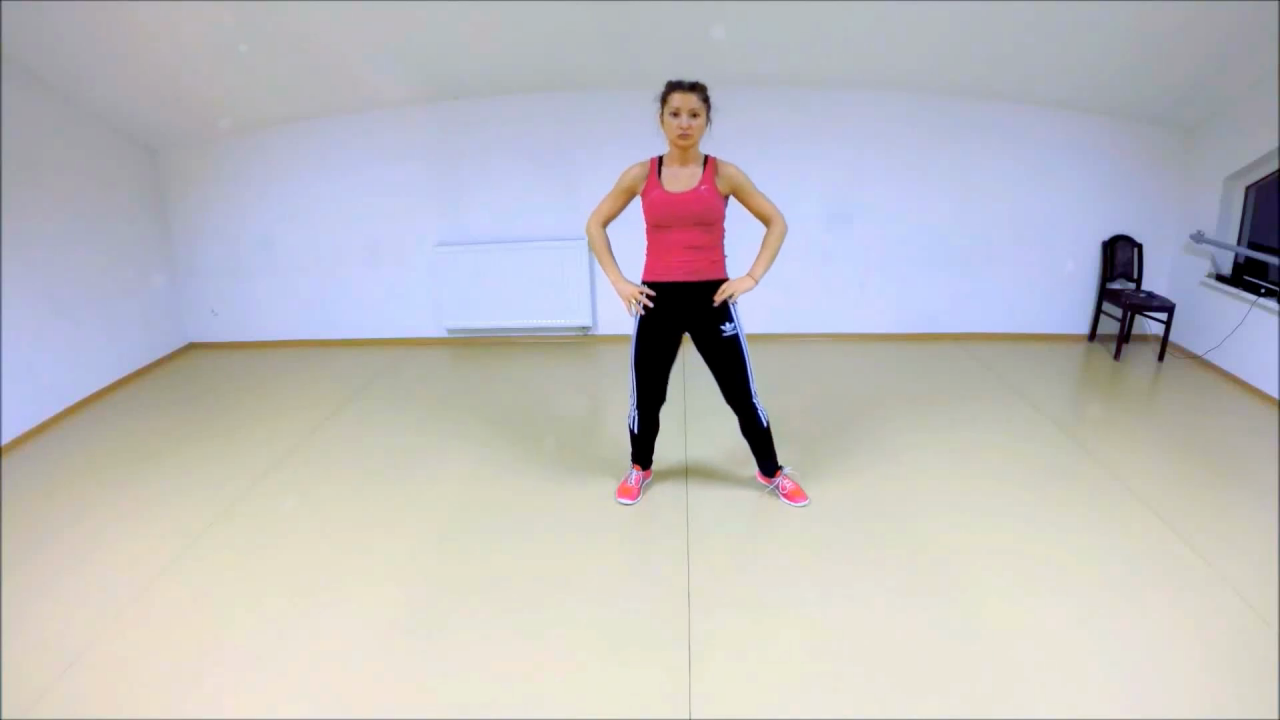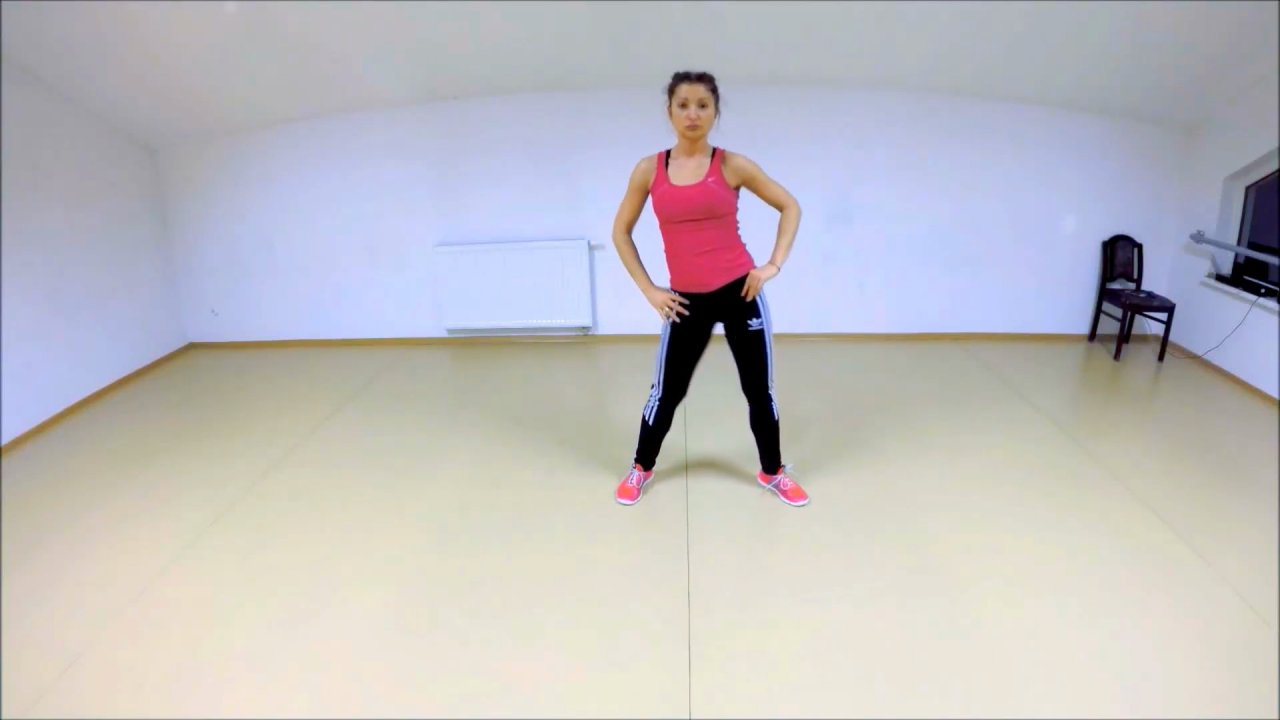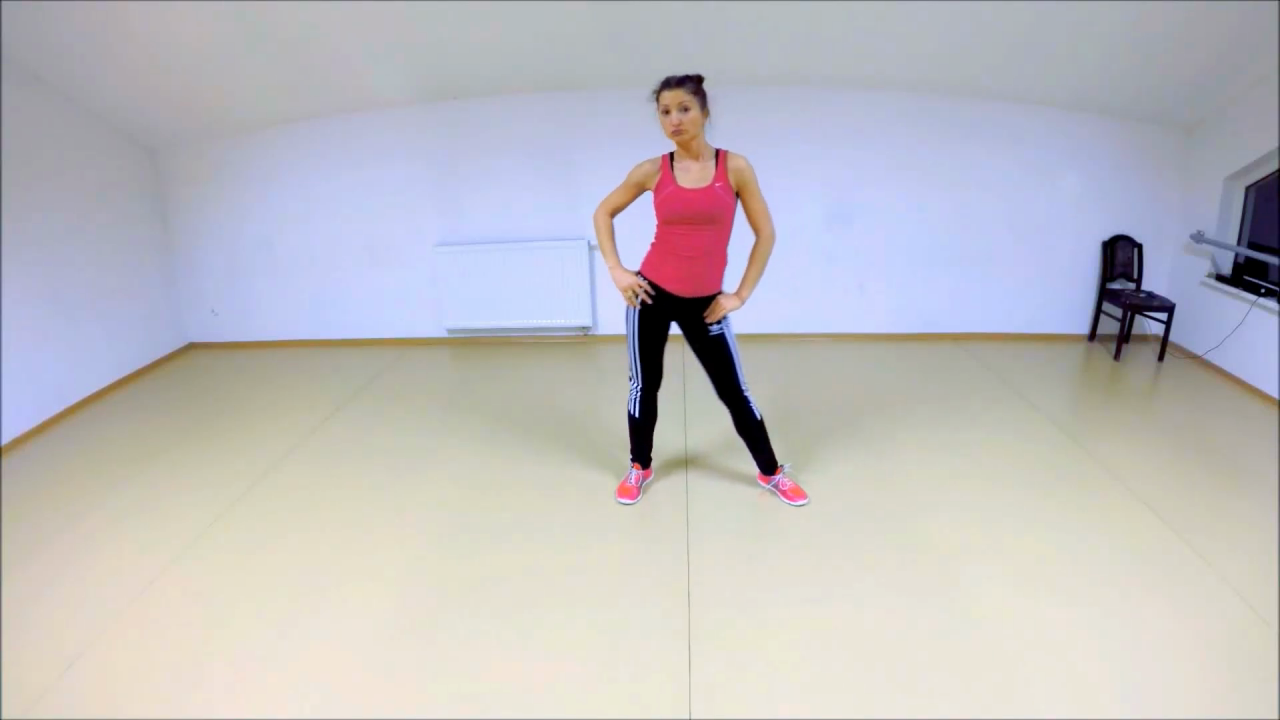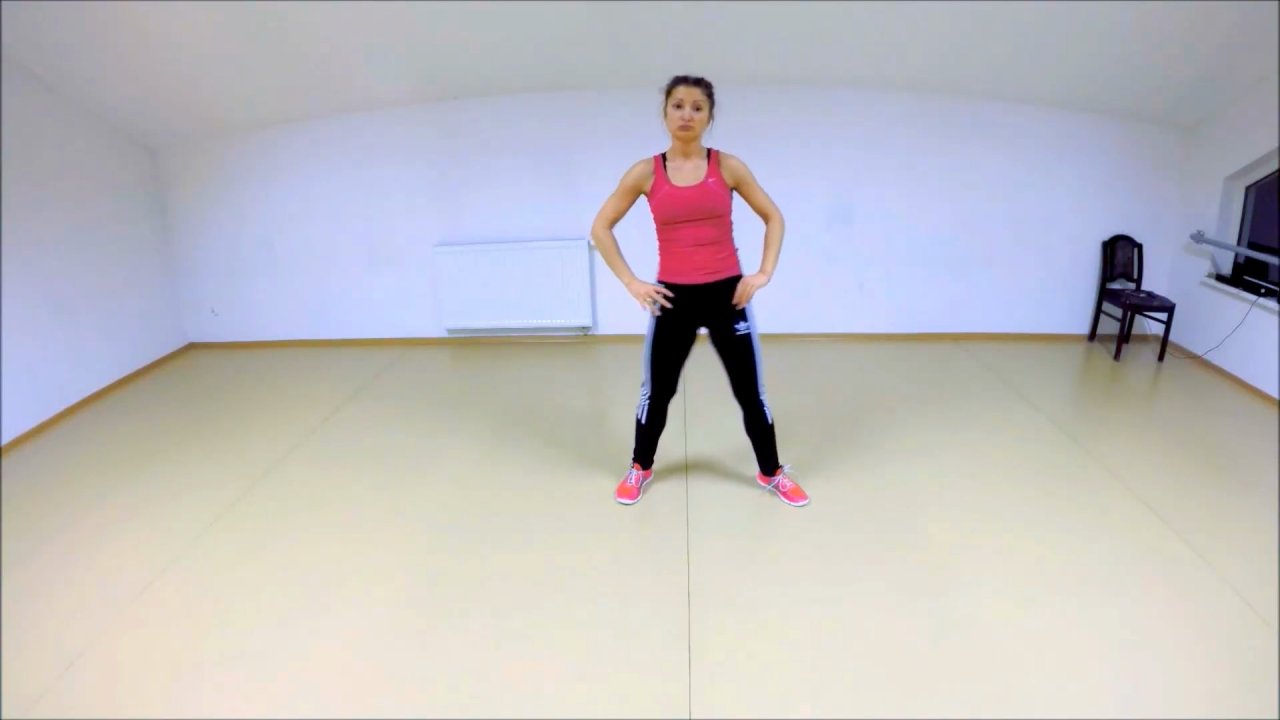
dt=0.7s
person 1, frame 1
left shoulder: (724, 173)
right shoulder: (641, 175)
left elbow: (776, 222)
right elbow: (596, 224)
left wrist: (752, 278)
right wrist: (617, 281)
left hip: (712, 299)
right hip: (658, 300)
left knee: (743, 397)
right knee: (646, 399)
left ankle: (772, 472)
right ankle: (640, 468)
person 1, frame 2
left shoulder: (732, 165)
right shoulder: (649, 169)
left elbow: (790, 206)
right elbow: (621, 231)
left wrist: (775, 263)
right wrist: (649, 289)
left hip: (740, 292)
right hip: (689, 302)
left knee: (759, 390)
right knee: (667, 392)
left ankle: (772, 472)
right ankle: (642, 467)
person 1, frame 3
left shoulder: (735, 168)
right shoulder: (652, 170)
left elbow: (765, 234)
right elbow: (603, 213)
left wrist: (741, 295)
right wrist: (616, 269)
left hip: (704, 303)
right hip: (650, 293)
left knee: (734, 391)
right knee: (644, 384)
left ankle: (770, 472)
right ankle: (639, 466)
person 1, frame 4
left shoulder: (728, 166)
right shoulder: (645, 172)
left elbow: (773, 216)
right elbow: (601, 227)
left wrist: (765, 272)
right wrist: (632, 282)
left hip: (726, 294)
right hip: (674, 298)
left knee: (751, 393)
right knee: (657, 392)
left ankle: (771, 472)
right ankle: (640, 467)
